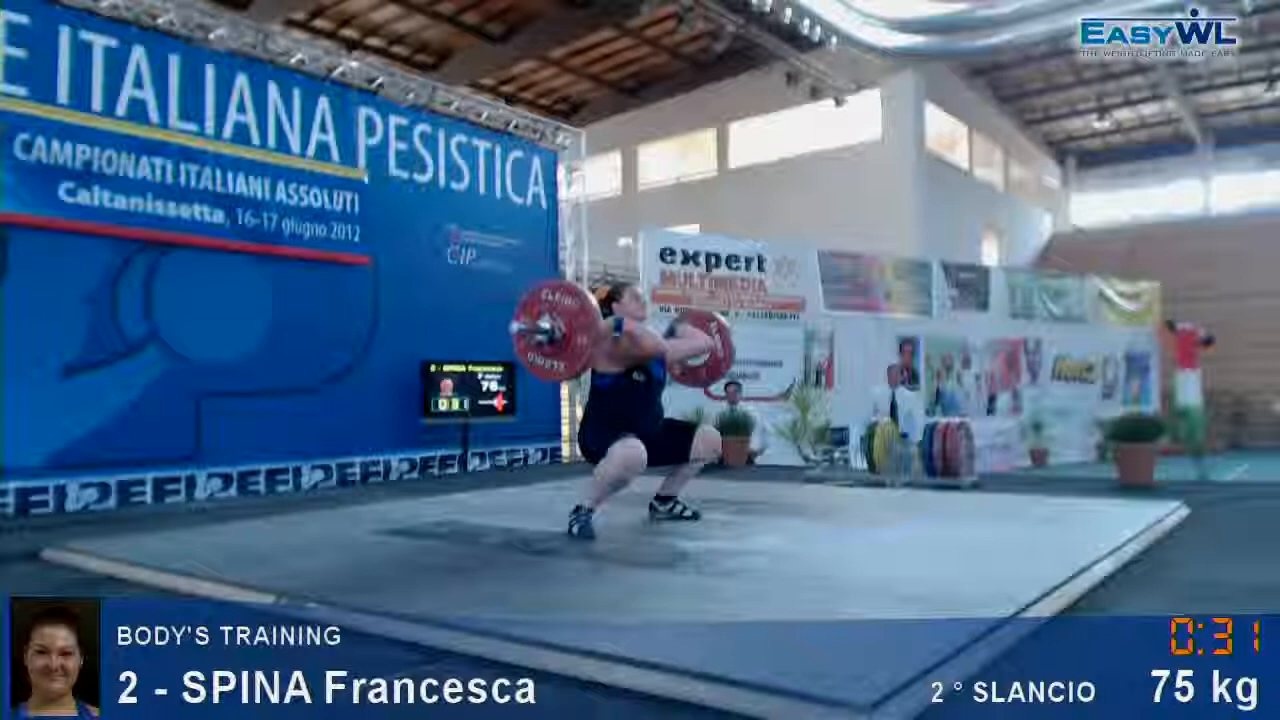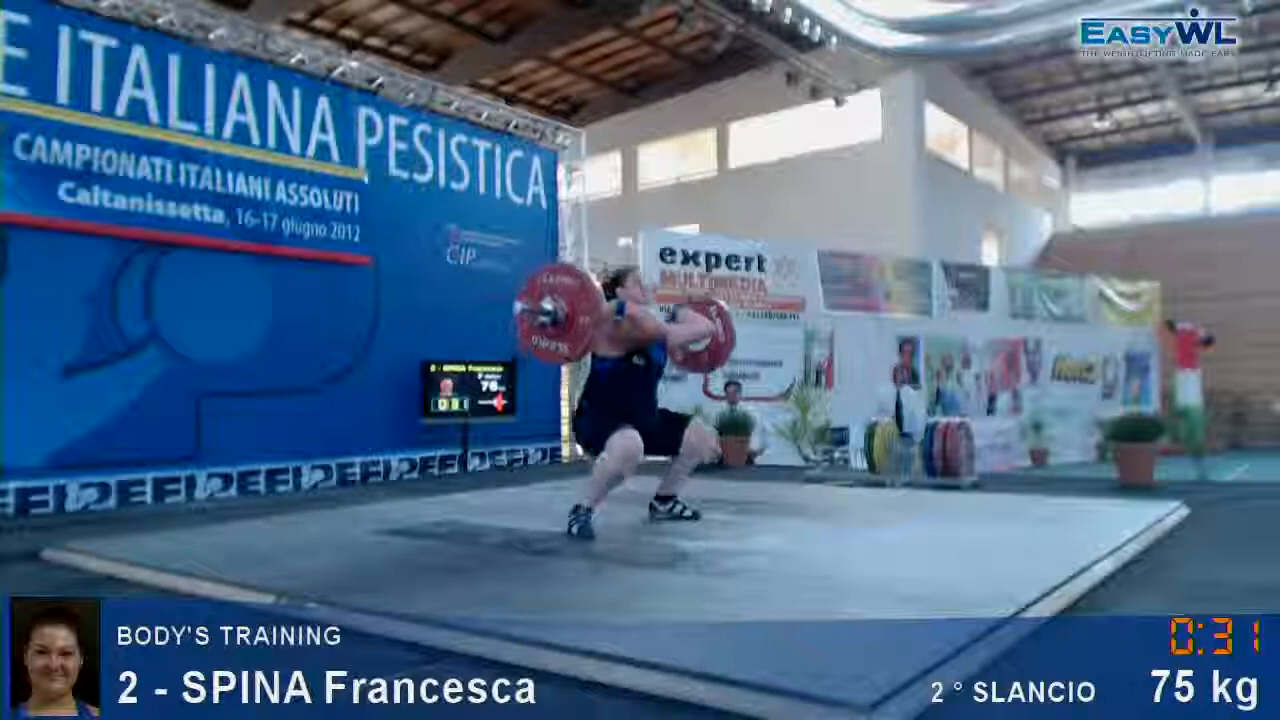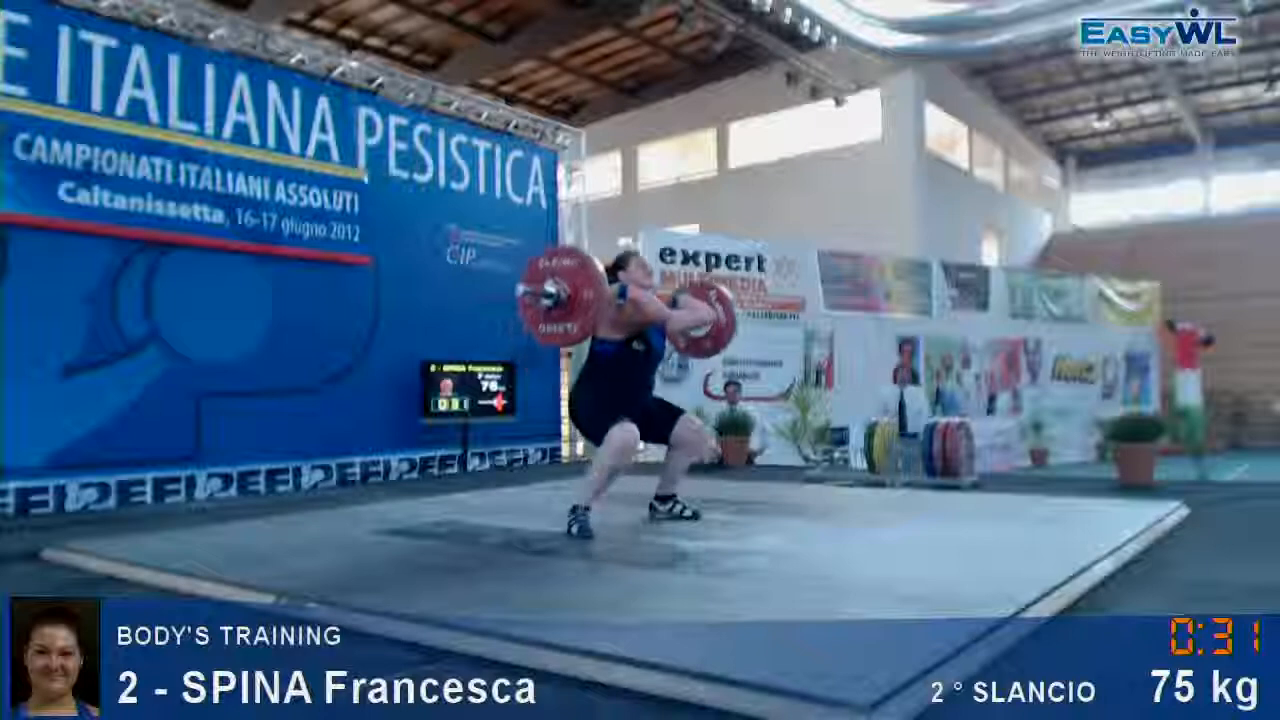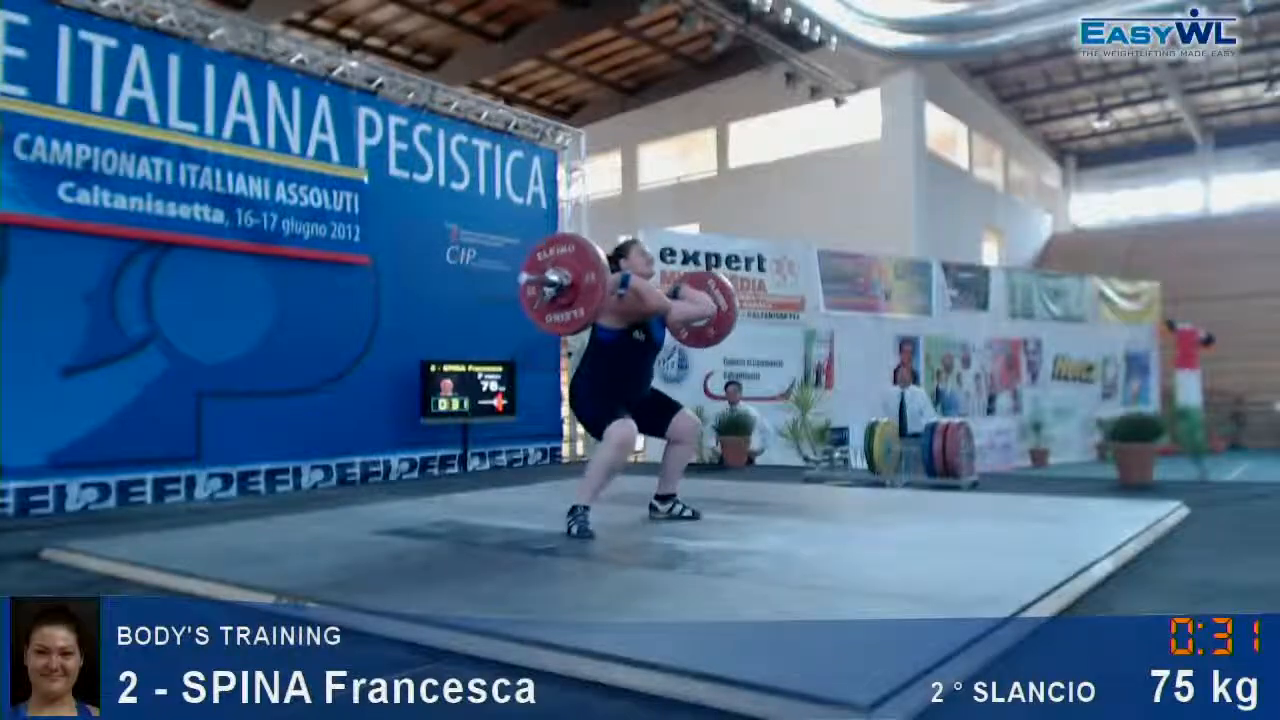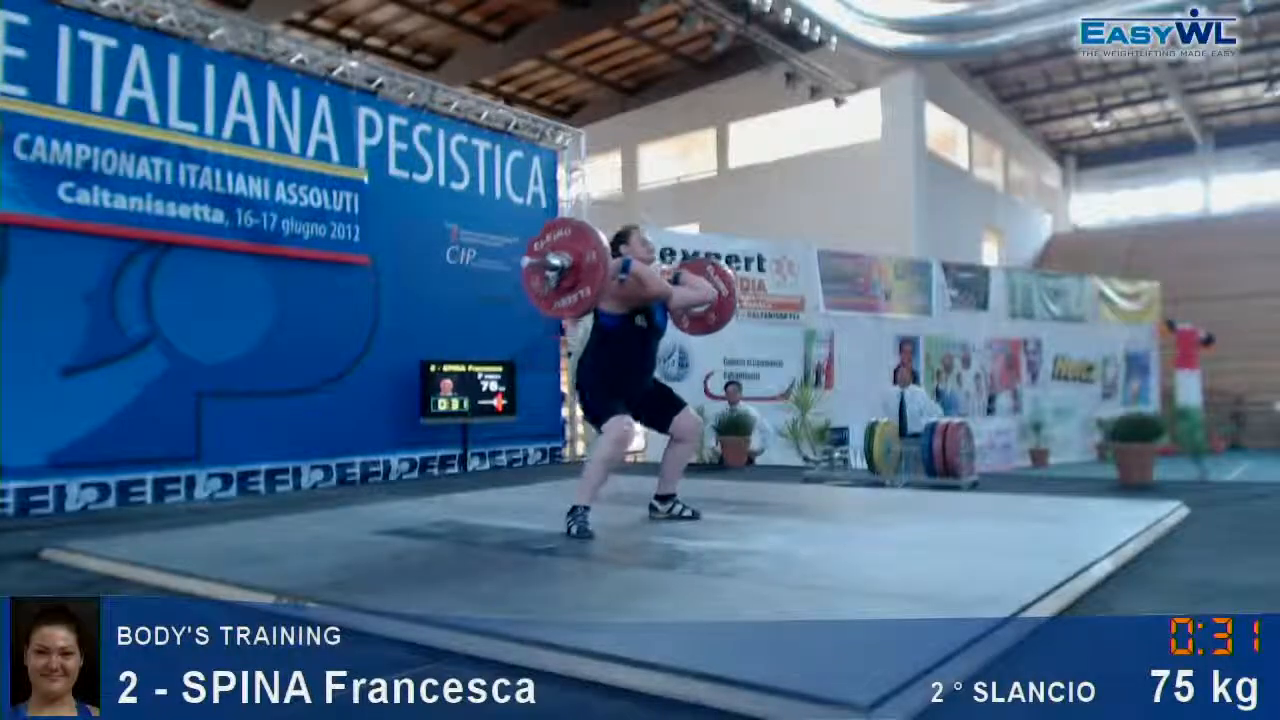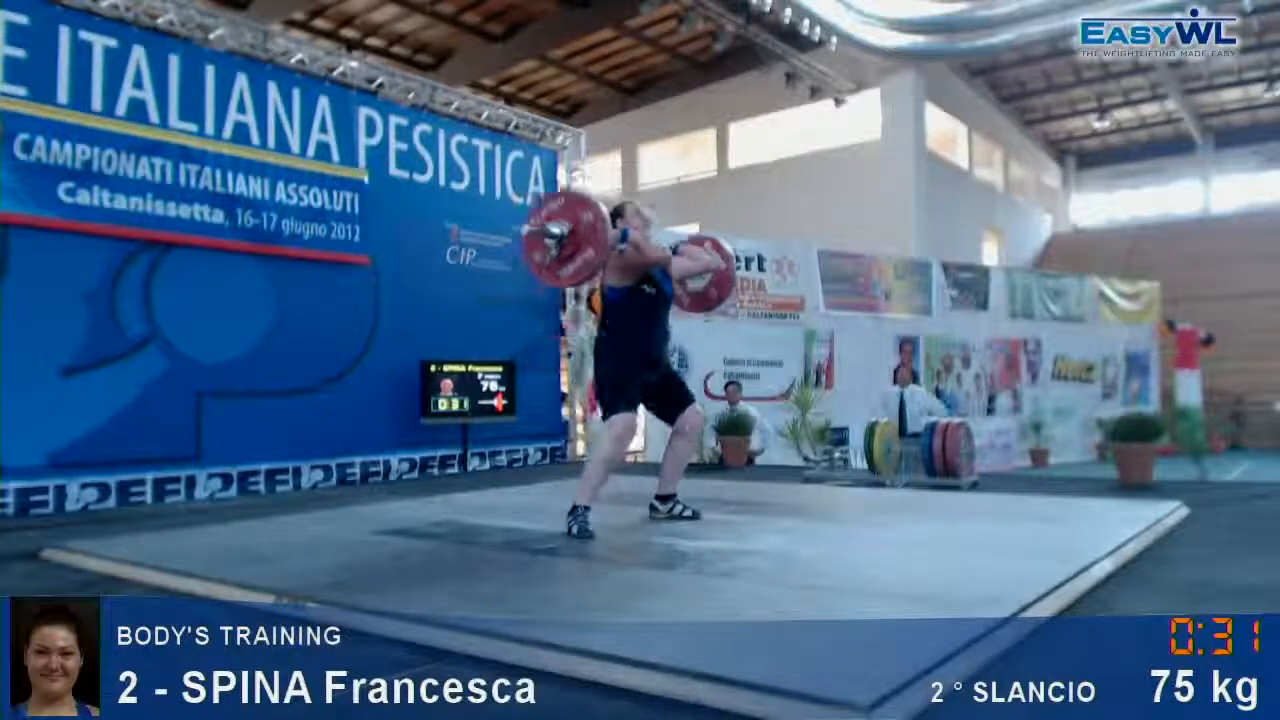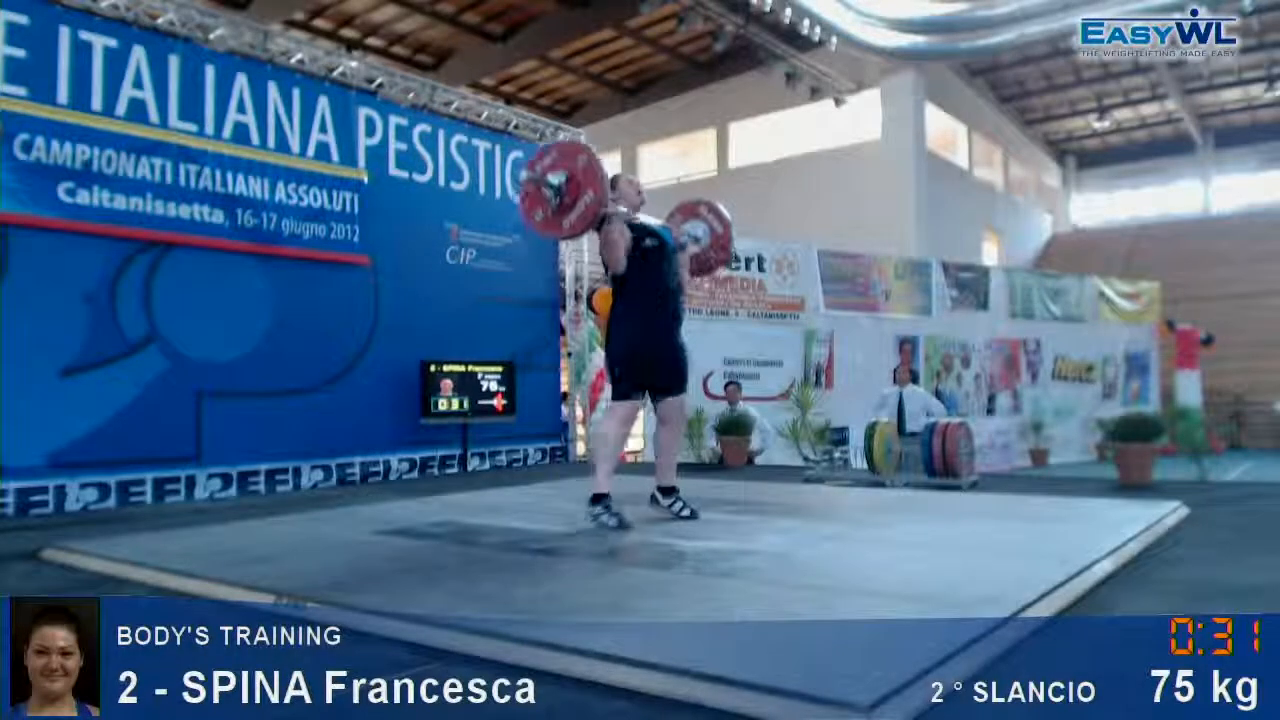
dt=0.2s
person 1, frame 1
left shoulder: (655, 345)
right shoulder: (613, 346)
left elbow: (704, 344)
right elbow: (652, 346)
left wrist: (677, 328)
right wrist: (617, 324)
right hip: (603, 436)
left knee: (710, 442)
right knee: (632, 455)
left ankle: (664, 501)
right ankle: (582, 511)
person 1, frame 2
left shoulder: (657, 333)
right shoulder: (616, 328)
left elbow: (706, 328)
right elbow: (654, 329)
left wrist: (678, 312)
right wrist: (619, 307)
left hip: (641, 419)
right hip: (598, 421)
left knee: (704, 438)
right knee: (629, 446)
left ankle: (664, 501)
right ankle: (582, 511)
person 1, frame 3
left shoulder: (656, 316)
right shoulder: (618, 312)
left elbow: (706, 316)
right elbow: (658, 314)
left wrist: (679, 299)
right wrist: (622, 290)
left hip: (636, 402)
right hip: (595, 404)
left knee: (695, 433)
right knee: (625, 439)
left ankle: (663, 501)
right ankle: (579, 511)
person 1, frame 4
left shoulder: (654, 300)
right shoulder: (619, 300)
left elbow: (708, 309)
right elbow: (658, 305)
left wrist: (679, 289)
right wrist: (623, 279)
left hip: (635, 392)
right hip: (596, 392)
left knee: (688, 428)
right knee: (623, 436)
left ankle: (663, 501)
right ankle: (578, 511)
person 1, frame 5
left shoulder: (657, 291)
right shoulder: (620, 286)
left elbow: (708, 294)
right elbow: (659, 289)
left wrist: (681, 275)
right wrist: (626, 266)
left hip: (639, 381)
right hip: (602, 380)
left knee: (689, 426)
right knee: (619, 432)
left ankle: (663, 500)
right ankle: (578, 511)
person 1, frame 6
left shoulder: (658, 263)
right shoulder: (623, 256)
left elbow: (713, 263)
right elbow: (655, 257)
left wrist: (683, 250)
right wrist: (624, 237)
left hip: (655, 364)
right hip: (617, 364)
left knee: (690, 423)
right knee: (620, 430)
left ankle: (664, 499)
right ankle: (579, 510)
person 1, frame 7
left shoulder: (656, 232)
right shoulder: (618, 228)
left elbow: (680, 280)
right elbow: (615, 264)
left wrist: (682, 243)
right wrist: (610, 215)
left hip: (667, 336)
right hip: (632, 335)
left knee: (673, 414)
right knee: (623, 410)
left ankle: (666, 492)
right ankle: (600, 499)
